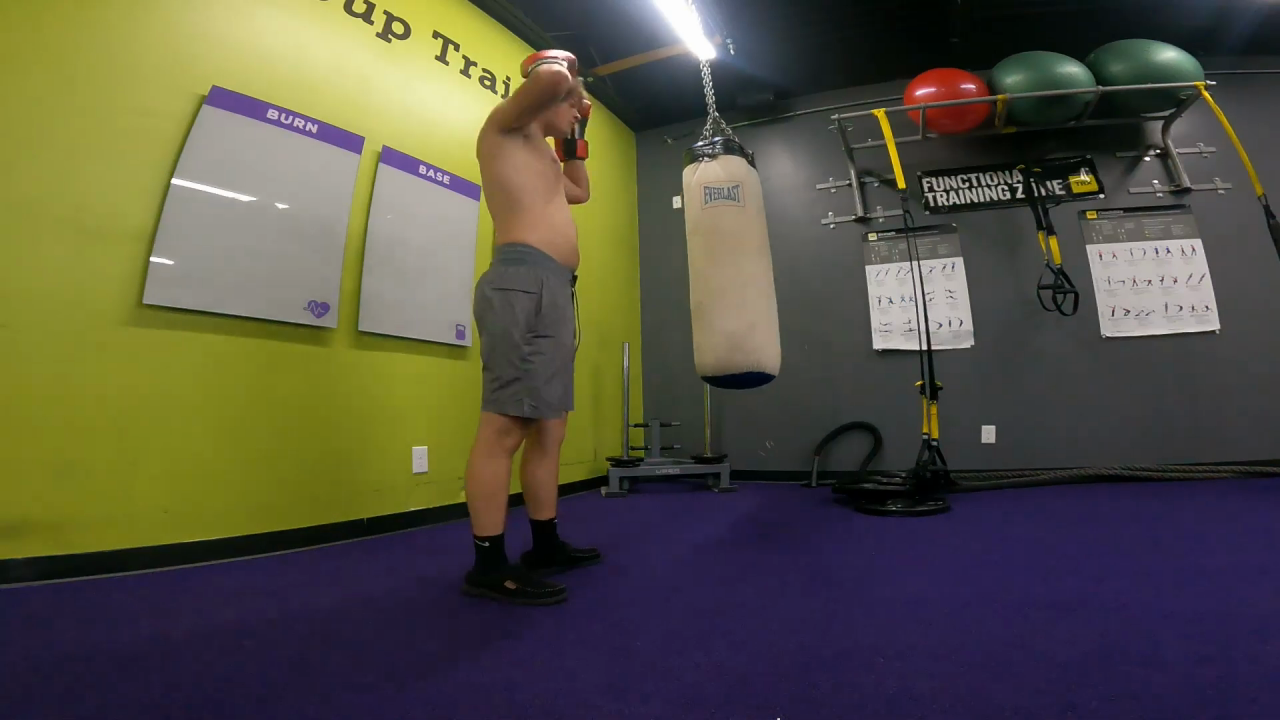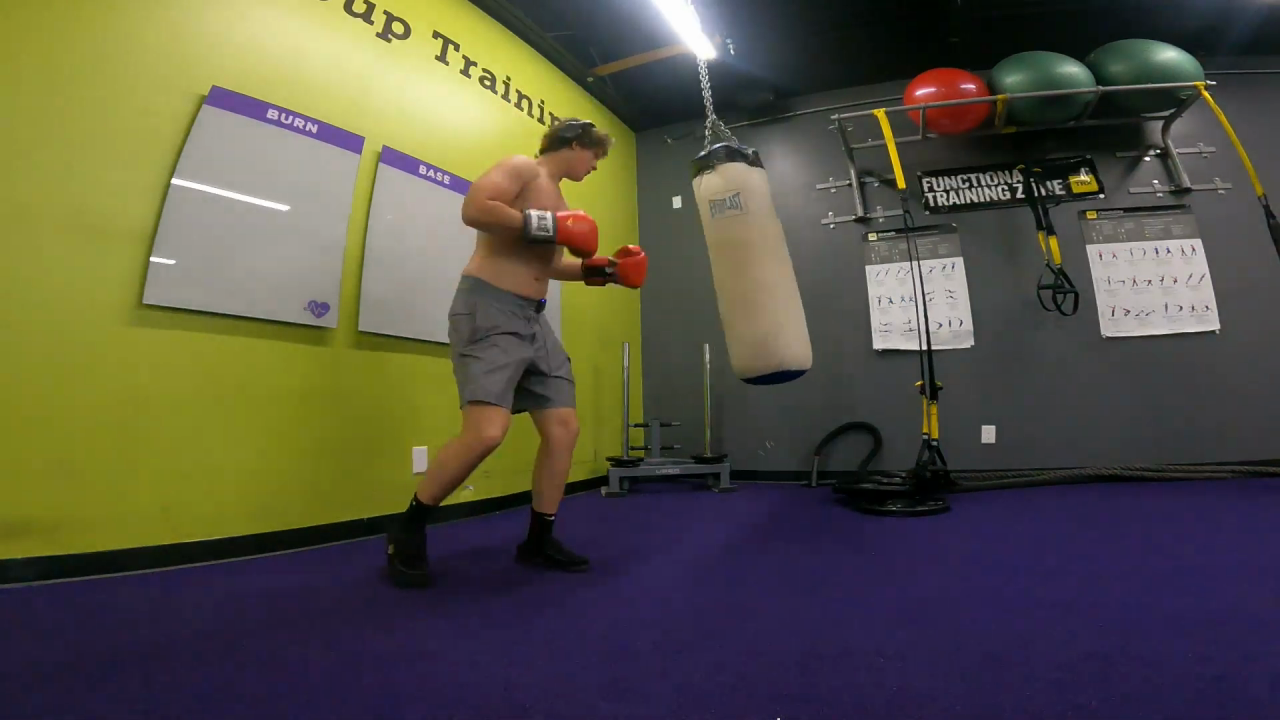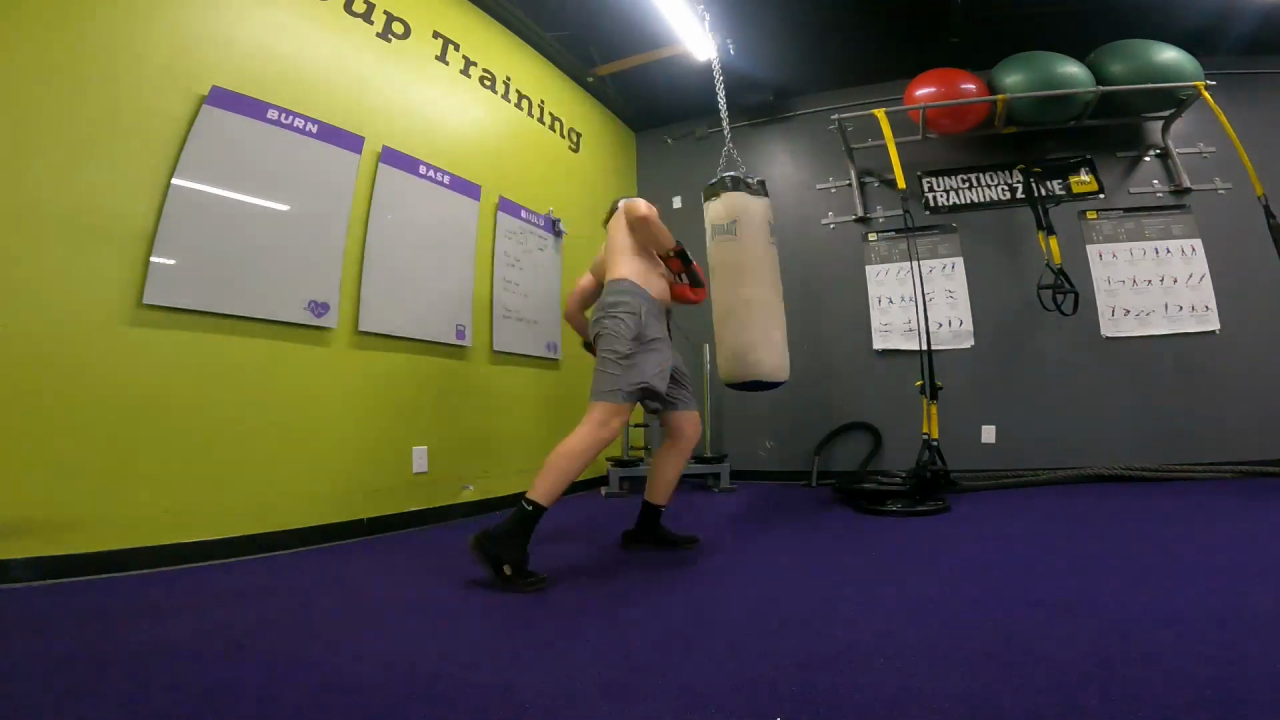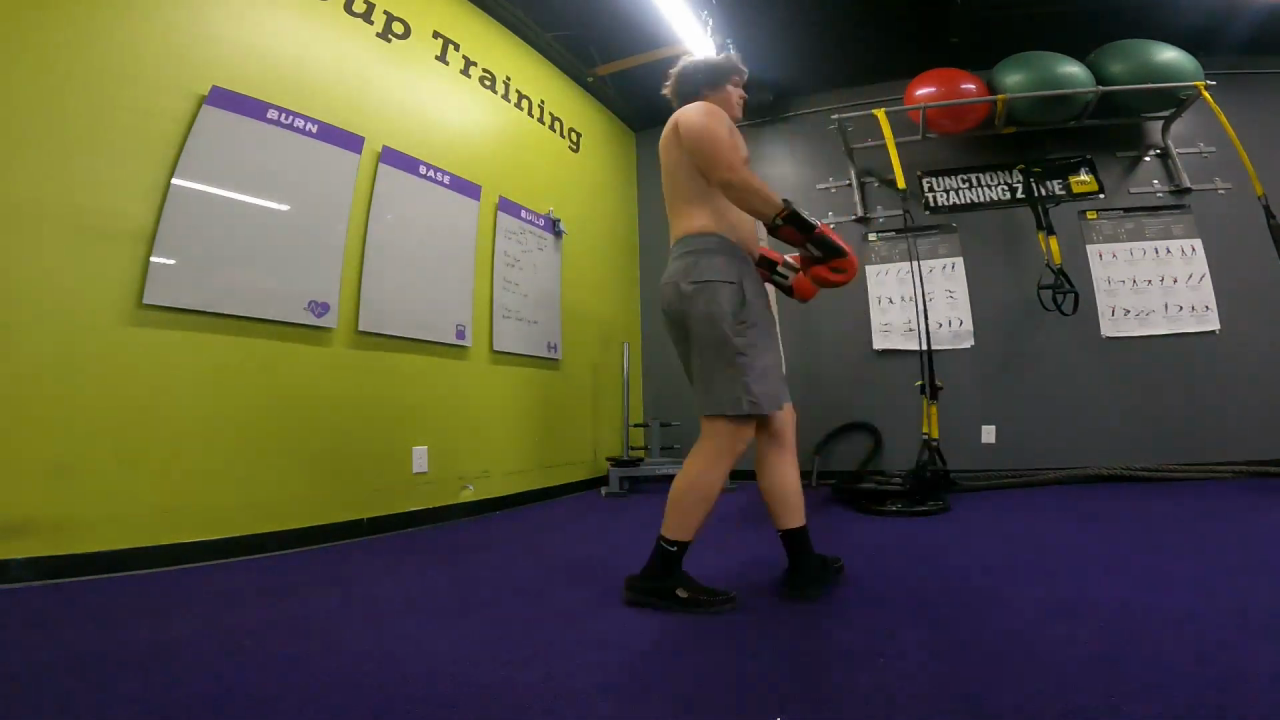
dt=0.5s
person 1, frame 1
left shoulder: (542, 164)
right shoulder: (507, 125)
left elbow: (579, 192)
right elbow: (552, 82)
left wrist: (574, 137)
right wrist: (556, 67)
left hip: (546, 292)
right hip: (528, 288)
left knee: (547, 429)
right knee: (504, 432)
left ankle: (547, 545)
right ankle: (488, 567)
person 1, frame 2
left shoulder: (550, 188)
right shoulder: (522, 168)
right elbow: (475, 207)
left wrist: (600, 270)
right wrist: (550, 227)
left hip: (528, 319)
right hip: (487, 314)
left knee: (565, 431)
right knee: (484, 433)
left ankle: (539, 541)
right ankle: (410, 525)
person 1, frame 3
left shoulder: (609, 253)
right shoulder: (633, 212)
left elbow: (571, 307)
right elbow: (645, 216)
left wrist: (593, 341)
right wrist: (682, 260)
right hip: (632, 317)
left knee: (687, 428)
right knee: (599, 424)
left ankle: (648, 526)
right ankle: (510, 538)
person 1, frame 4
left shoulder: (685, 140)
right shoulder: (699, 115)
right elbow: (733, 176)
left wrist: (777, 266)
right wrist: (800, 224)
left hip: (703, 280)
right hip: (717, 279)
left knee: (778, 425)
right knee: (731, 434)
